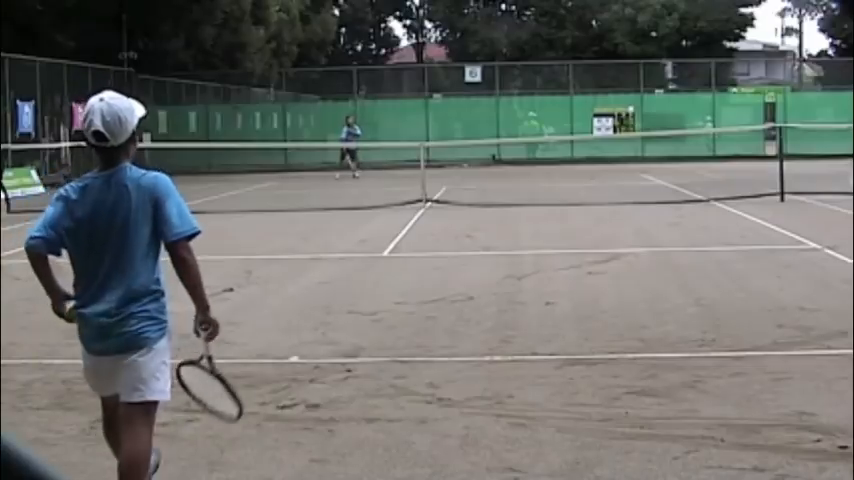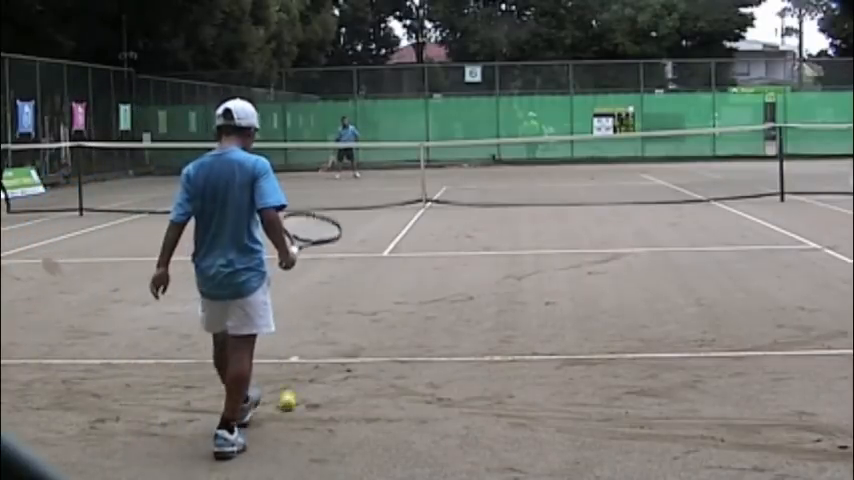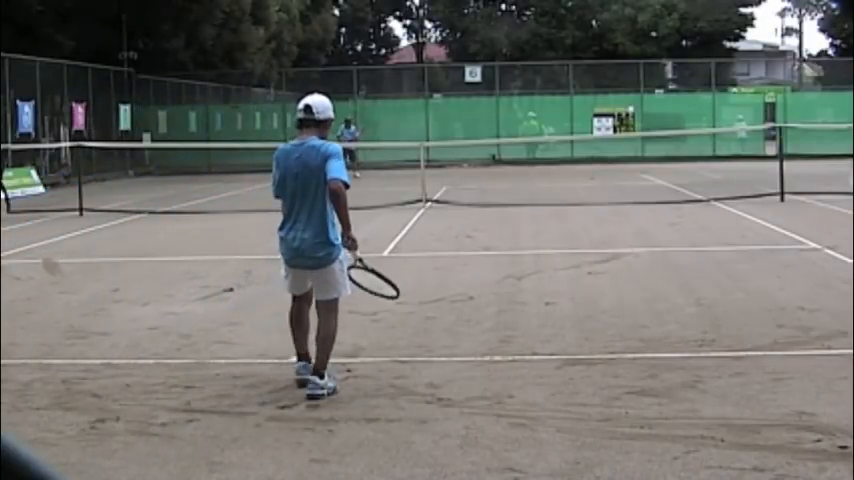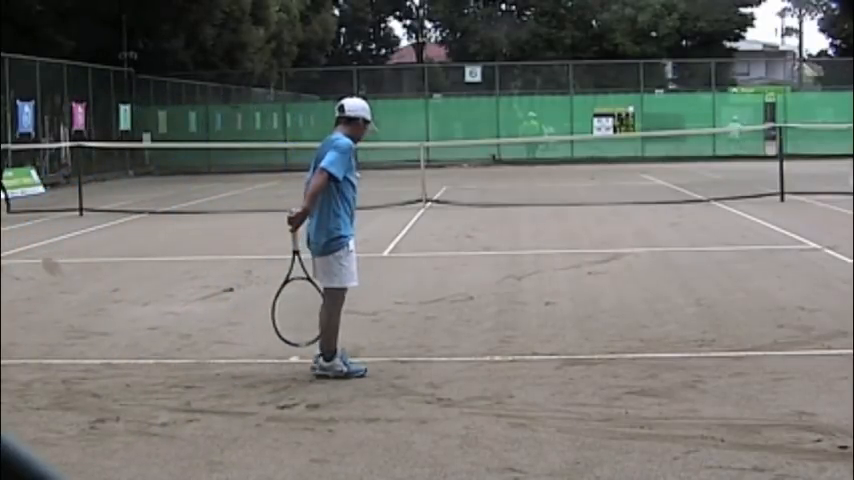
dt=1s
person 1, frame 1
left shoulder: (72, 195)
right shoulder: (155, 186)
left elbow: (35, 246)
right elbow: (181, 252)
left wrist: (56, 296)
right wrist: (203, 309)
left hip: (94, 325)
right hip: (143, 324)
left knee: (112, 407)
right knee: (138, 422)
person 1, frame 2
left shoulder: (193, 170)
right shoulder: (256, 166)
left elbow: (177, 221)
right elbow: (269, 215)
left wrist: (162, 267)
right wrist: (285, 251)
left hip: (208, 274)
right hip: (245, 272)
left knee: (222, 345)
right knee: (240, 352)
left ankle: (240, 403)
right ankle: (227, 432)
person 1, frame 3
left shoulder: (281, 154)
right shoulder: (330, 151)
right elbow: (336, 188)
right wrist: (347, 230)
left hip: (291, 243)
right hip: (324, 245)
left knee: (300, 302)
right knee: (327, 311)
left ankle: (303, 364)
right ankle: (318, 378)
person 1, frame 4
left shoulder: (329, 145)
right shoulder: (344, 145)
left elbow: (312, 181)
right elbow: (321, 177)
right wrist: (305, 210)
left hip: (325, 232)
right hip: (336, 234)
left knee: (333, 294)
right knee: (335, 296)
left ankle: (326, 354)
right ankle: (329, 361)
